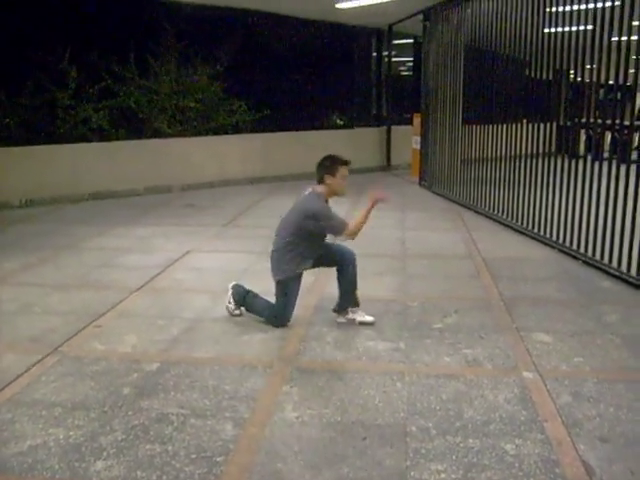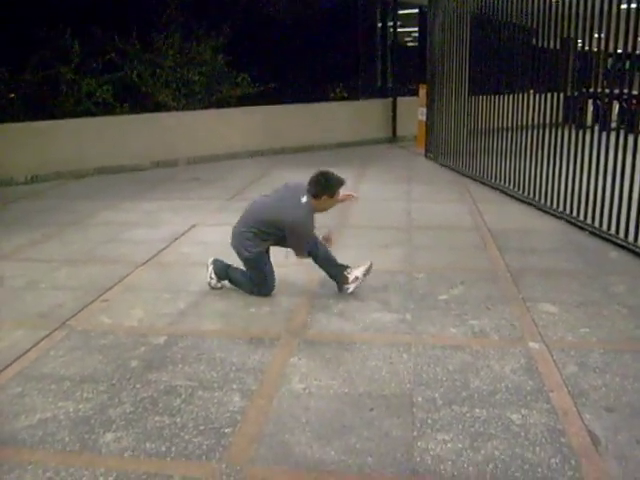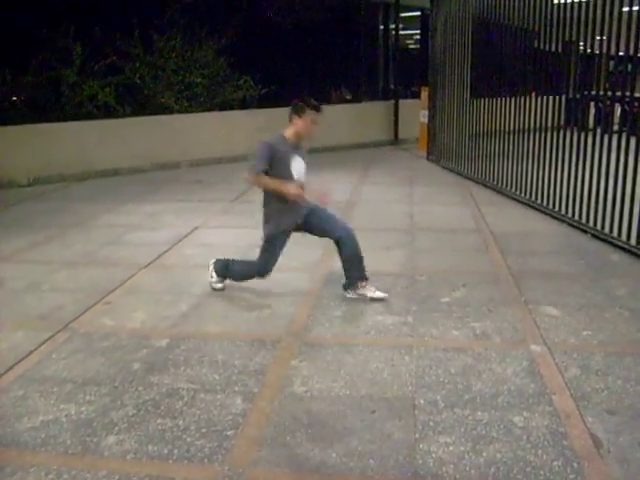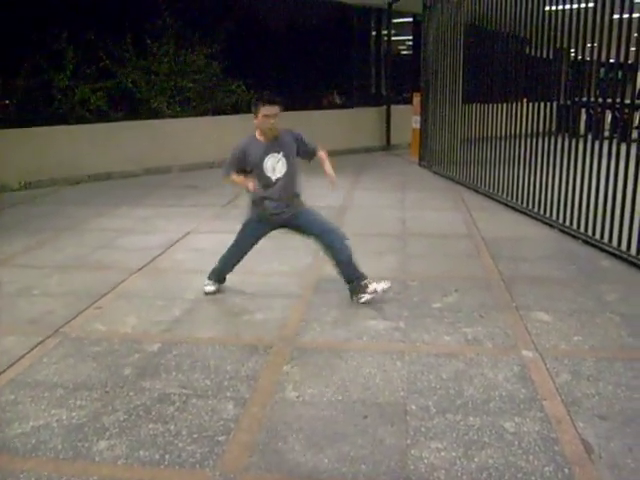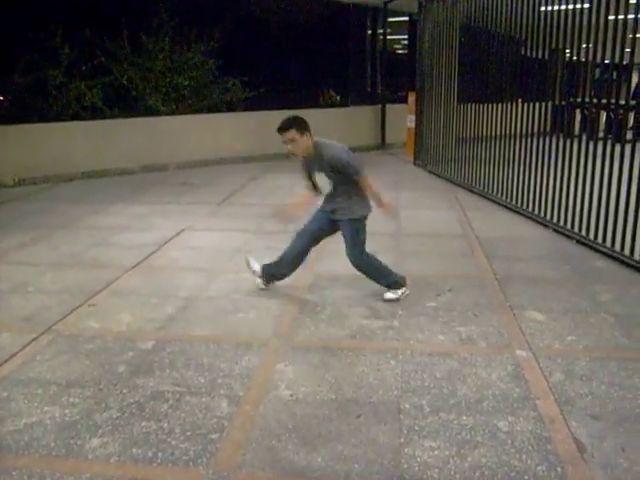
dt=0.4s
person 1, frame 1
left shoulder: (315, 194)
right shoulder: (317, 208)
right elbow: (349, 233)
right wrist: (371, 205)
left hip: (304, 249)
right hip: (288, 261)
left knee: (347, 257)
right knee: (280, 320)
left ankle: (348, 309)
right ankle: (239, 295)
person 1, frame 2
left shoulder: (303, 189)
right shoulder: (302, 221)
right elbow: (300, 252)
left wrist: (340, 199)
right wrist: (323, 244)
left hip: (262, 227)
right hip: (248, 238)
left knee: (309, 240)
right knee: (265, 288)
left ankle: (343, 277)
right ankle: (220, 269)
person 1, frame 3
left shoulder: (298, 148)
right shoulder: (272, 145)
right elbow: (252, 176)
right wrist: (286, 189)
left hip: (302, 209)
right hip: (279, 217)
left knee: (345, 234)
right knee: (262, 269)
left ankle: (358, 284)
right ankle: (220, 268)
person 1, frame 4
left shoulder: (290, 137)
right shoulder: (246, 148)
left elbow: (316, 152)
right elbow: (230, 173)
left wrist: (328, 167)
right wrist: (246, 182)
left hip: (292, 208)
right hip: (262, 211)
left knee: (334, 239)
right knee: (238, 249)
left ankle: (360, 287)
right ankle: (215, 279)
person 1, frame 5
left shoulder: (332, 153)
right shoulder: (306, 159)
left elbow: (361, 177)
right elbow: (312, 191)
left wrist: (379, 201)
right wrist: (293, 207)
left hip: (354, 205)
right hip: (334, 202)
left knee: (356, 256)
right knee: (303, 238)
left ankle: (397, 285)
right ankle: (270, 274)
